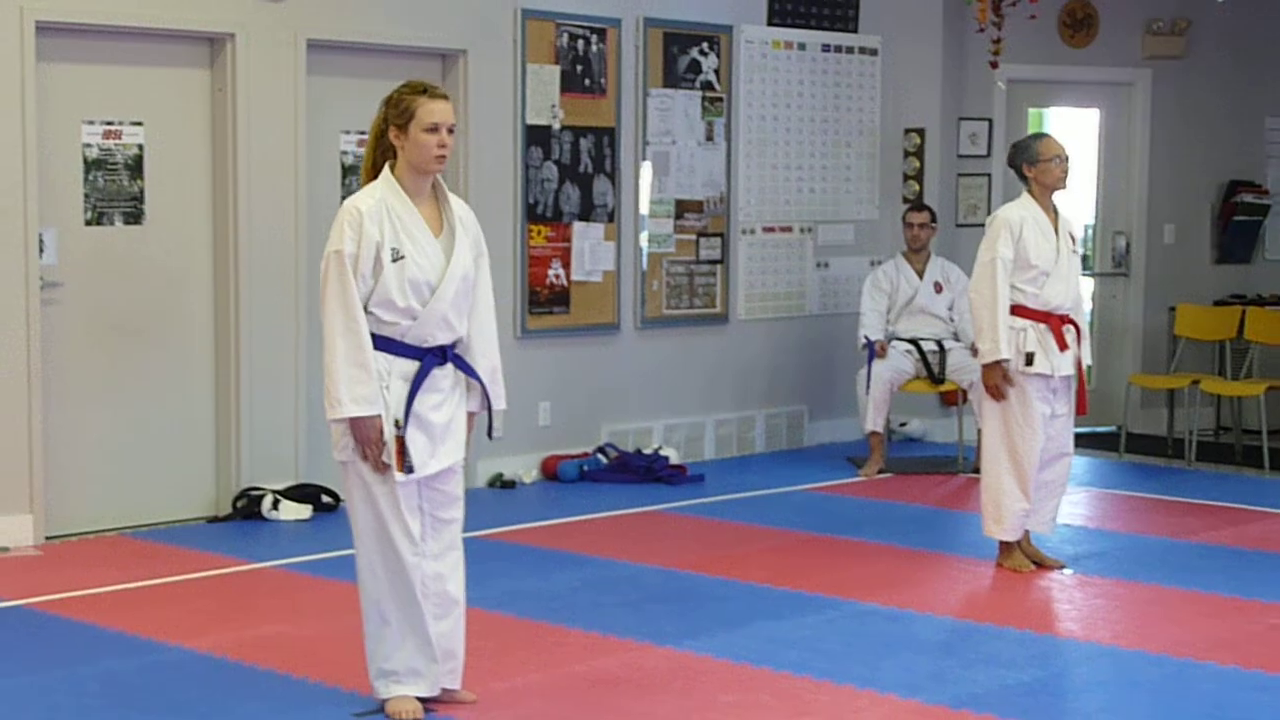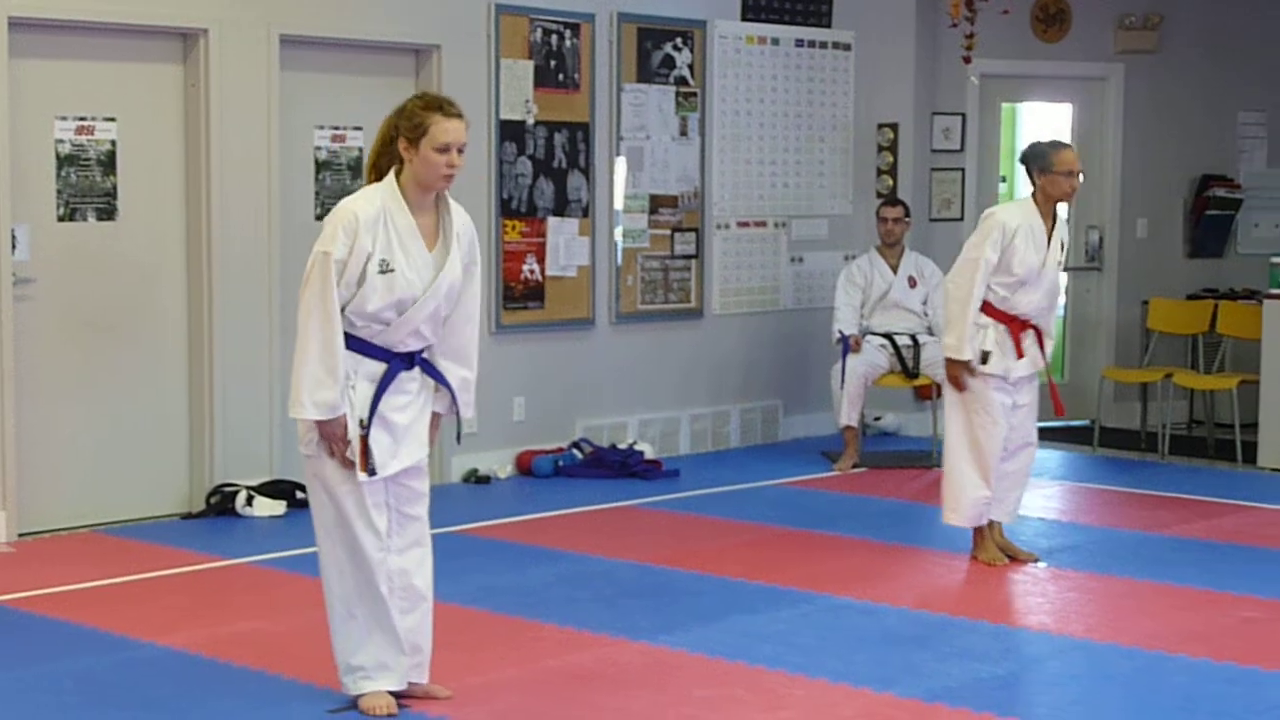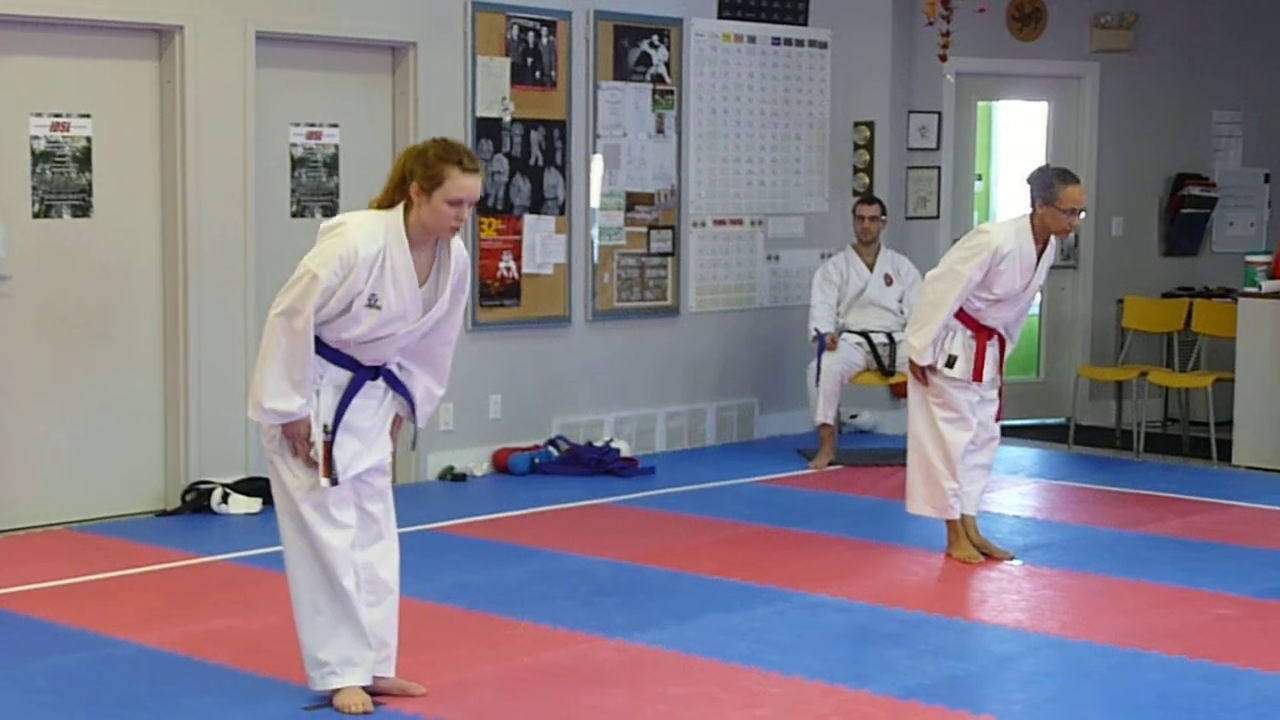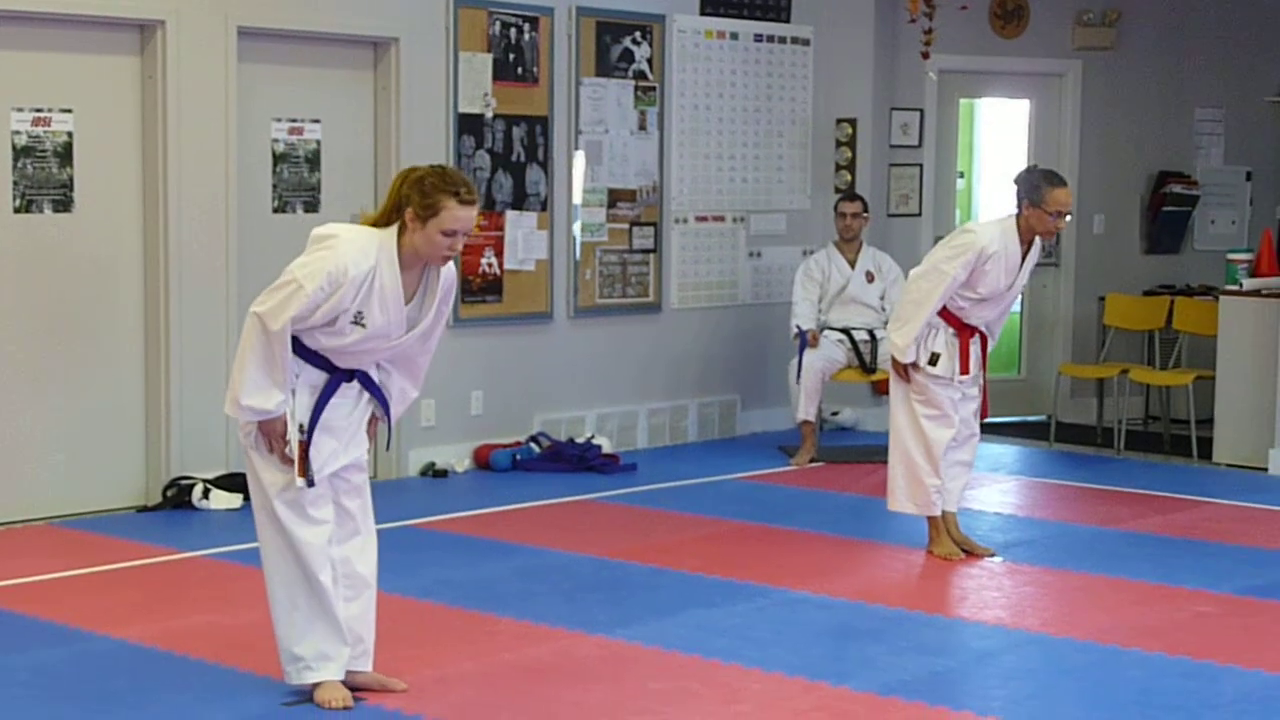
dt=0.2s
person 1, frame 1
left shoulder: (461, 218)
right shoulder: (363, 213)
left elbow: (476, 313)
right elbow: (343, 316)
left wrist: (471, 399)
right wrist: (361, 410)
left hip: (442, 391)
right hip: (385, 390)
left knee: (442, 538)
right knee: (393, 540)
person 1, frame 2
left shoulder: (459, 226)
right shoulder: (357, 216)
left elbow: (458, 322)
right elbow: (320, 314)
left wrist: (442, 400)
right wrist: (327, 409)
left hip: (409, 390)
right hip: (352, 389)
left knee: (408, 532)
right knee: (359, 536)
left ankle: (404, 667)
person 1, frame 3
left shoulder: (454, 259)
right shoulder: (356, 242)
left elbow: (433, 345)
right elbow: (291, 320)
left wrist: (403, 408)
right wrist: (291, 409)
left hip: (370, 396)
right hip: (315, 392)
left knee: (374, 529)
right knee: (325, 529)
left ankle: (372, 663)
right ankle: (341, 671)
person 1, frame 4
left shoulder: (441, 279)
right shoulder: (348, 258)
right elbow: (268, 320)
left wrist: (377, 411)
right wrist: (268, 409)
left hip: (344, 397)
right hip: (289, 392)
left knee: (353, 525)
right knee: (304, 528)
left ankle: (351, 659)
right ankle: (320, 666)
person 2, frame 1
left shoulder: (1065, 225)
right shoulder: (1009, 219)
right elbow: (988, 290)
left wrist: (1077, 351)
right wrist: (992, 357)
left hip: (1060, 348)
right hip: (1024, 347)
left knee: (1055, 449)
right knee: (1018, 447)
left ankle: (1026, 541)
right ankle: (1008, 546)
person 2, frame 2
left shoulder: (1058, 230)
right shoulder: (1003, 220)
right elbow: (963, 284)
left wrist: (1040, 349)
right wrist: (957, 351)
left hip: (1024, 347)
right hip: (987, 343)
left knee: (1018, 441)
right knee: (982, 439)
left ankle: (997, 532)
right ankle: (981, 539)
person 2, frame 3
left shoulder: (1047, 246)
right shoulder: (995, 240)
right elbow: (941, 291)
left wrist: (1001, 351)
right wrist: (921, 351)
left hip: (984, 349)
right hip: (951, 345)
left knee: (981, 437)
right knee: (950, 437)
left ankle: (971, 530)
right ankle: (956, 536)
person 2, frame 4
left shoulder: (1031, 245)
right shoulder: (980, 240)
right elbow: (925, 289)
left wrist: (982, 354)
right wrist: (903, 348)
left hip: (965, 347)
right hip: (930, 343)
left knee: (962, 436)
right knee: (931, 434)
left ankle: (952, 527)
right ankle: (937, 533)
person 3, frame 1
left shoulder: (951, 273)
right shoulder: (884, 274)
left elbow: (965, 315)
right elbow: (872, 315)
left wrist: (978, 342)
right wrist: (876, 340)
left hip: (946, 348)
right hip: (903, 349)
right knee: (874, 375)
right ankle: (877, 454)
person 3, frame 2
left shoulder: (925, 268)
right shoulder: (858, 269)
left elbow: (939, 310)
right elbow: (846, 309)
right wrist: (850, 334)
left hip: (919, 343)
right hip: (876, 343)
right knee: (849, 369)
right ankle: (851, 449)
person 3, frame 3
left shoulder: (902, 266)
right shoulder: (834, 266)
left elbow: (916, 308)
right elbow: (822, 307)
right wrist: (826, 332)
left hip: (895, 340)
right hip: (852, 341)
right knee: (824, 367)
right ankle: (827, 446)
person 3, frame 4
left shoulder: (883, 263)
right shoulder: (816, 264)
left elbow: (898, 305)
right elbow: (804, 304)
right wrist: (808, 329)
left hip: (877, 338)
right hip: (834, 338)
right knee: (806, 365)
right ankle: (808, 443)
